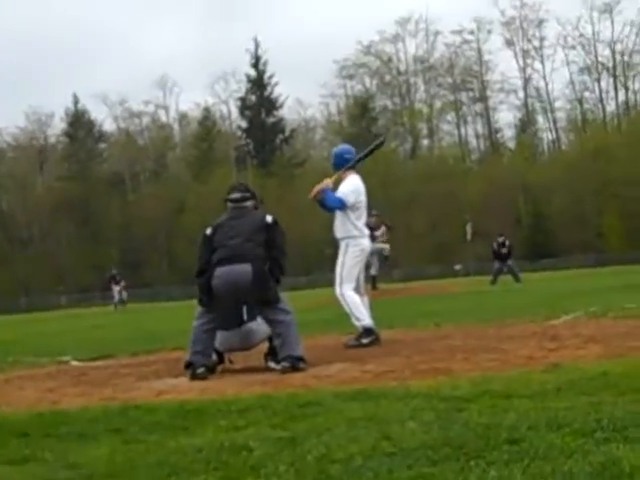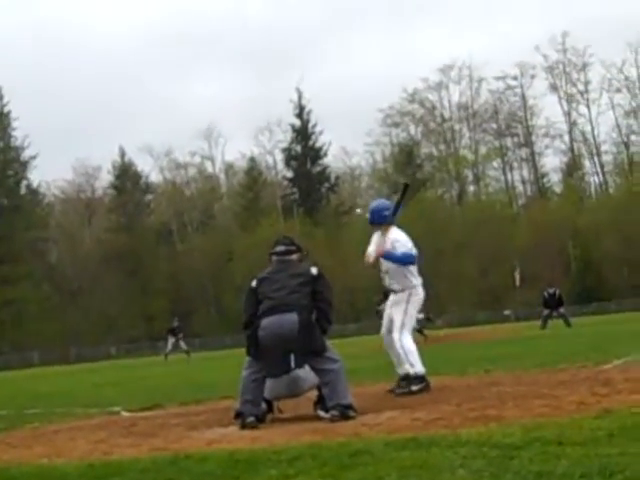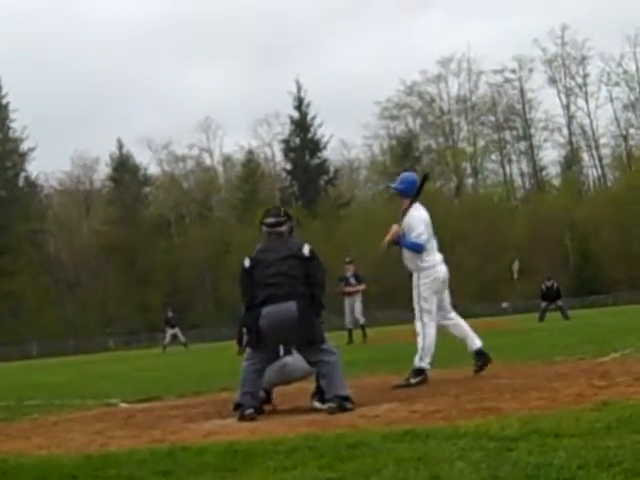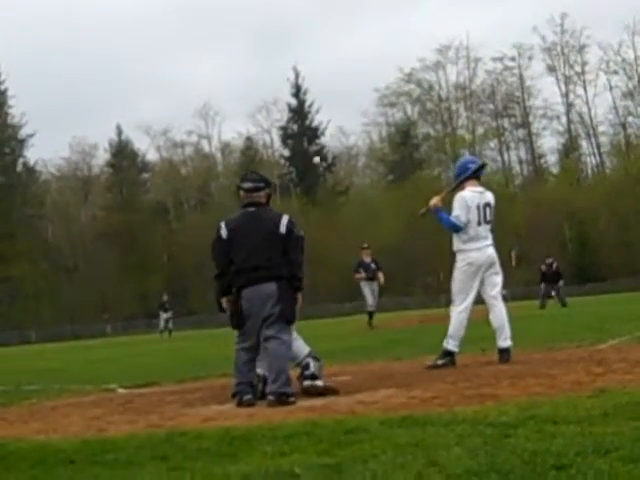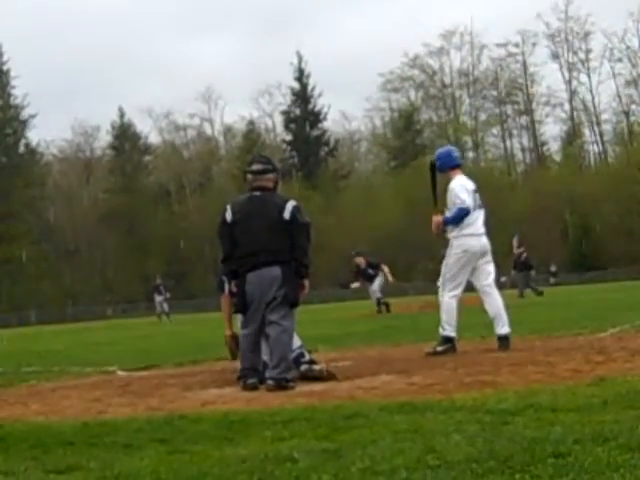
dt=1s
person 1, frame 1
left shoulder: (215, 227)
right shoulder: (266, 220)
left elbow: (203, 263)
right elbow: (277, 254)
left wrist: (204, 293)
right wrist: (272, 281)
left hip: (220, 275)
right hip: (253, 272)
left knee: (205, 319)
right knee: (280, 314)
left ankle: (199, 364)
right ankle: (290, 358)
person 1, frame 2
left shoulder: (260, 279)
right shoulder: (311, 272)
left elbow: (249, 315)
right elbow: (324, 303)
left wrist: (252, 343)
right wrist: (320, 331)
left hip: (266, 326)
right hip: (298, 322)
left knee: (254, 369)
right knee: (328, 362)
left ankle: (248, 414)
right ankle: (340, 407)
person 1, frame 3
left shoulder: (252, 257)
right shoulder: (303, 249)
left elbow: (247, 293)
right elbow: (317, 284)
left wrist: (251, 320)
right wrist: (315, 313)
left hip: (264, 313)
right hip: (296, 309)
left knee: (254, 360)
right knee: (324, 354)
left ankle: (247, 406)
right ankle: (338, 398)
person 1, frame 4
left shoulder: (227, 226)
right shoulder: (282, 221)
left elbow: (221, 263)
right elbow: (294, 258)
left wrist: (224, 293)
right wrist: (296, 287)
left hip: (245, 291)
right hip: (275, 288)
left knee: (245, 343)
right knee: (277, 339)
left ankle: (244, 392)
right ankle: (278, 391)
person 1, frame 5
left shoulder: (233, 209)
right shoulder: (287, 206)
left elbow: (227, 247)
right elbow: (300, 244)
left wrist: (232, 277)
right wrist: (302, 274)
left hip: (248, 275)
right hip: (279, 273)
left knee: (249, 326)
right knee: (279, 323)
left ankle: (249, 376)
right ankle: (279, 376)
person 2, frame 1
left shoulder: (352, 183)
right shoulder: (349, 183)
left elbow: (337, 204)
right elbow: (332, 207)
left wrist: (327, 190)
right wrist: (320, 197)
left hip: (353, 242)
right hip: (356, 242)
left knee: (344, 289)
right knee: (356, 288)
left ankle: (368, 331)
right ankle: (367, 330)
person 2, frame 2
left shoulder: (398, 237)
right shoulder: (377, 236)
left elbow: (411, 258)
right elbow: (369, 257)
left wrist: (386, 254)
right wrist: (373, 257)
left hip: (410, 293)
right hip: (395, 294)
left knee: (401, 335)
right knee: (388, 334)
left ankle: (420, 379)
right ankle: (406, 375)
person 2, frame 3
left shoulder: (414, 216)
right shoulder: (416, 212)
left elbow: (417, 247)
right elbow: (415, 240)
left wrist: (398, 238)
right wrist: (394, 238)
left hip: (427, 273)
right hip: (437, 269)
left knee: (425, 321)
right knee: (446, 315)
left ankle: (420, 371)
right ankle: (479, 351)
person 2, frame 4
left shoulder: (463, 196)
right shoulder: (489, 196)
left elbow: (455, 226)
left wrist: (437, 209)
left hip: (469, 256)
right hip: (488, 253)
left knee: (460, 305)
right knee: (495, 300)
left ankle: (449, 352)
right ankle: (504, 348)
person 2, frame 5
left shoulder: (456, 184)
right shoulder: (469, 183)
left elbow: (463, 210)
left wrist: (443, 221)
right wrist: (445, 223)
left hip: (464, 242)
right hip: (481, 240)
left knee: (448, 290)
right knee: (488, 288)
left ankle: (448, 339)
right ankle: (503, 335)
